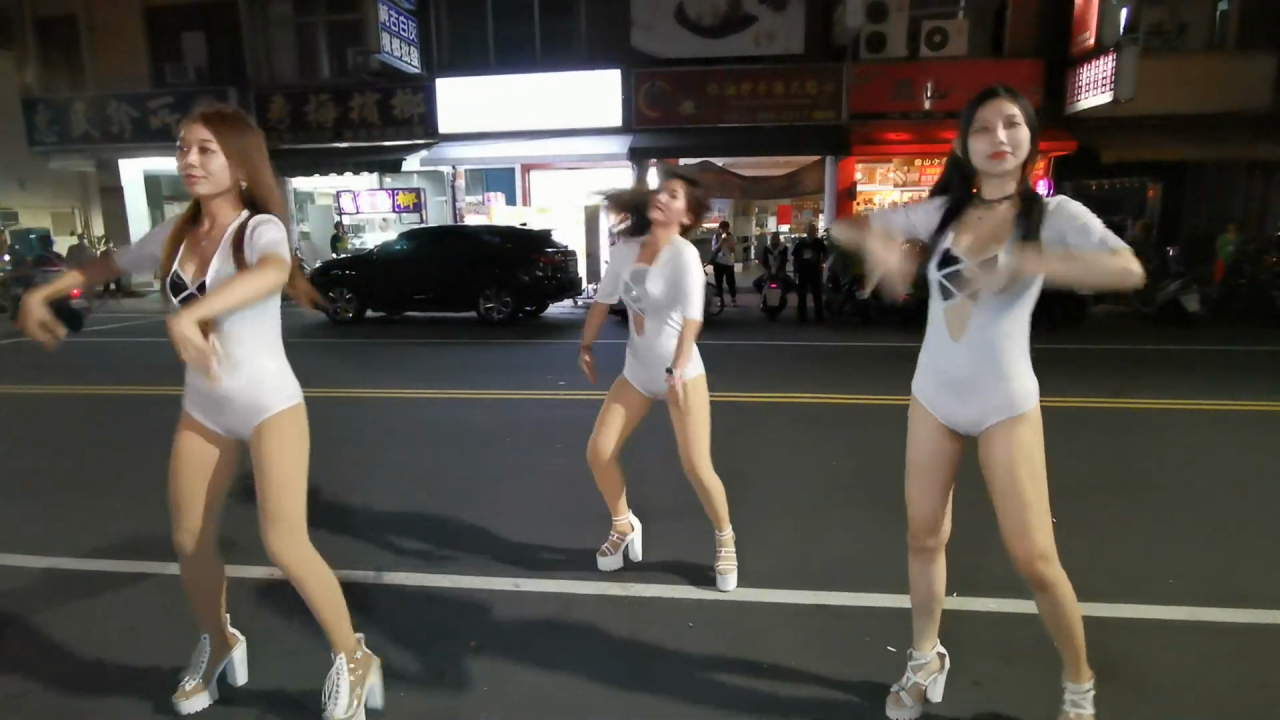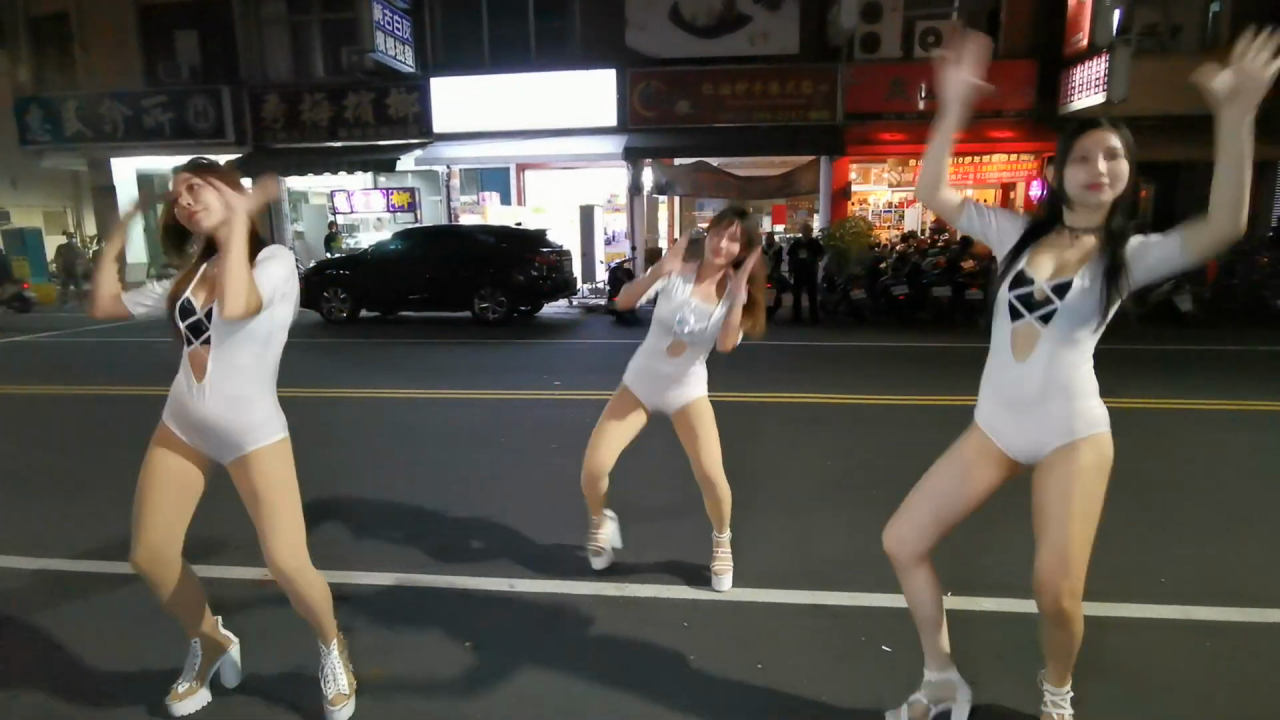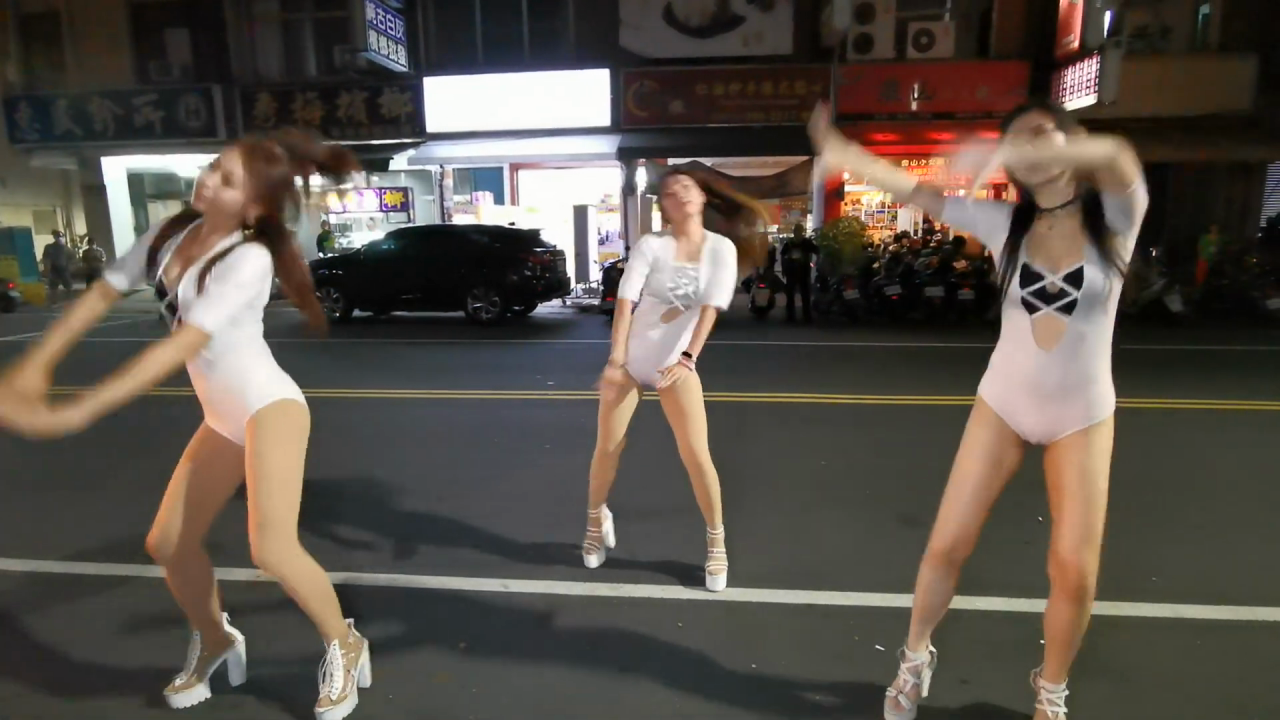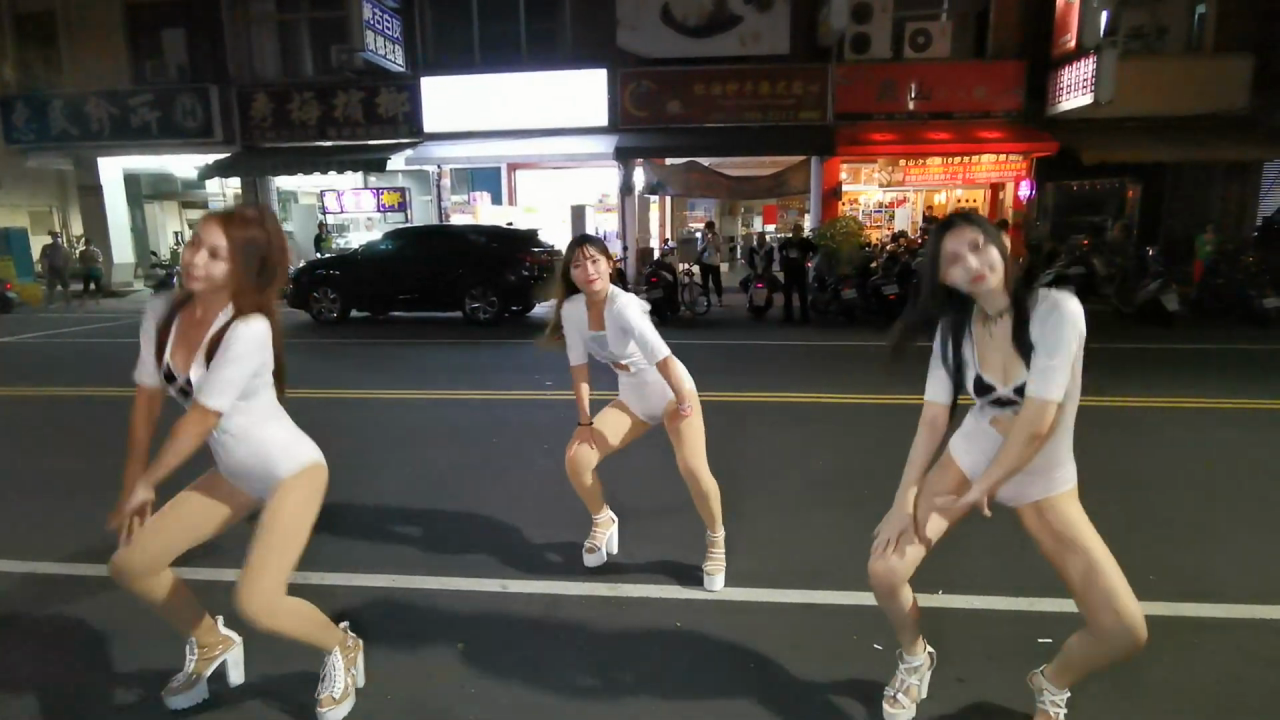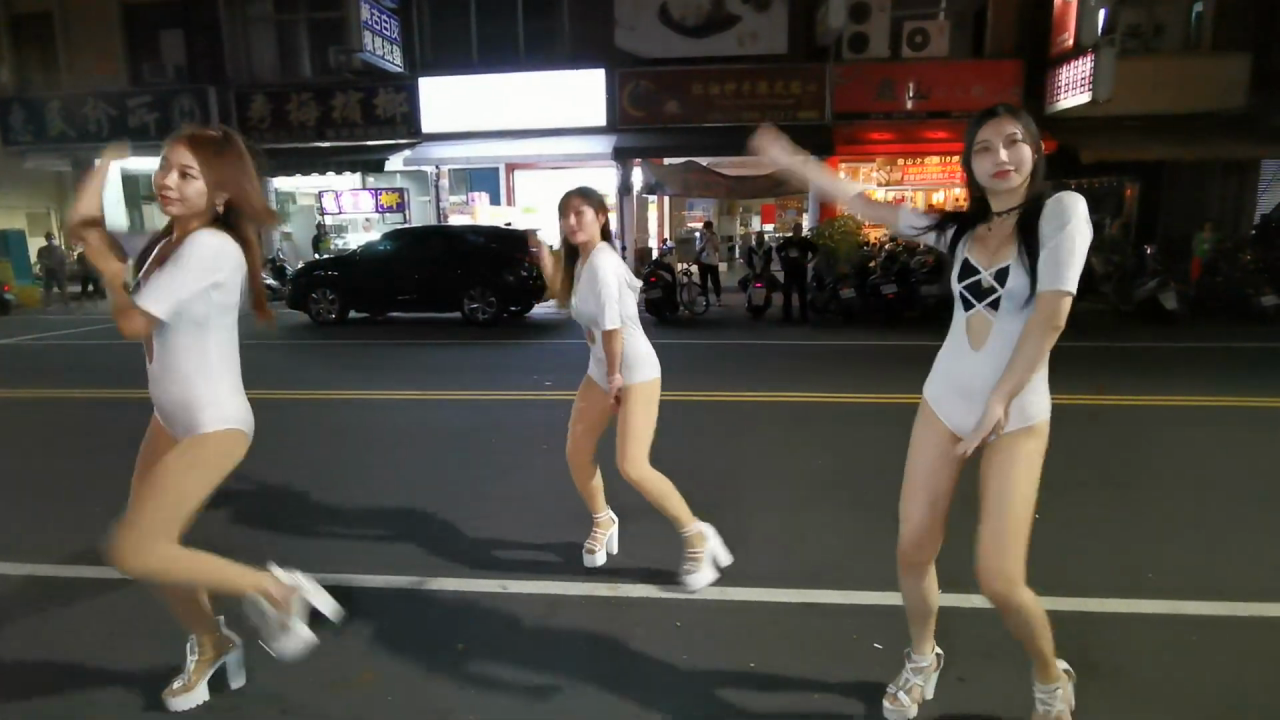
dt=0.5s
person 1, frame 1
left shoulder: (1054, 214)
right shoulder: (943, 211)
left elbow: (1128, 271)
right elbow: (847, 228)
left wrist: (1027, 263)
right wrist: (877, 241)
left hip: (1007, 407)
right hip: (934, 398)
left knee: (1035, 558)
right knee: (924, 537)
right ankle: (925, 661)
person 1, frame 2
left shoulder: (1131, 255)
right shoulder: (1019, 231)
left elbow: (1223, 229)
right elbow: (934, 195)
right wrist: (953, 102)
left hip: (1073, 435)
right hip: (996, 428)
left knee: (1056, 593)
right knee: (903, 541)
person 1, frame 3
left shoulder: (1117, 211)
right shoulder: (1006, 221)
left elbow: (1116, 158)
right elbow: (920, 196)
left wrist: (1010, 151)
right wrist: (844, 156)
left hip: (1081, 416)
right hip: (1004, 404)
left knee: (1075, 574)
right knee: (949, 544)
right ankle: (916, 658)
person 1, frame 4
left shoulder: (1058, 311)
right shoulder: (953, 328)
left elbow: (1040, 419)
right elbow: (933, 419)
left wrist: (980, 491)
right wrist: (903, 502)
left hip: (1044, 483)
right hip: (966, 460)
left knee: (1125, 630)
right knee: (885, 568)
right ankle: (914, 663)
person 1, frame 5
left shoulder: (1063, 211)
right shoulder: (962, 228)
left elbow: (1052, 313)
right elbow: (868, 207)
left wrist: (1001, 400)
right wrist: (791, 159)
left hip: (1018, 418)
right hip: (945, 405)
left knee: (999, 578)
right knee: (912, 549)
right ankle: (922, 659)
person 2, frame 1
left shoulder: (262, 229)
right shoulder: (177, 232)
left elbow: (273, 273)
right elbow: (110, 264)
left wrist: (190, 316)
right wrist: (43, 293)
left hip: (271, 405)
right hip: (203, 410)
left knee: (284, 543)
right knee: (190, 542)
left ankle: (355, 664)
right ankle: (219, 647)
person 2, frame 2
left shoulder: (275, 259)
right shoulder: (192, 274)
left elbow: (236, 309)
right elbow: (105, 305)
left wrist: (238, 221)
right wrist: (118, 231)
left hip: (257, 437)
right hip: (181, 430)
left knee: (289, 563)
right knee: (150, 554)
left ankle: (333, 649)
right ankle: (211, 644)
person 2, frame 3
left shoulder: (250, 259)
right shoulder: (174, 234)
left elbow: (180, 346)
right elbow: (102, 293)
left wrist: (76, 412)
left hip: (271, 408)
right hip: (224, 422)
left knee: (272, 549)
right knee: (167, 543)
left ankle: (344, 645)
right ankle: (215, 642)
person 2, frame 4
left shoulder: (247, 331)
right shoulder: (164, 314)
left elbow: (199, 420)
right elbow: (145, 402)
left wrist: (144, 488)
right wrist: (137, 488)
left hip: (291, 470)
right hip: (236, 473)
left knee: (257, 603)
right knee: (130, 566)
left ankle: (343, 648)
right ankle: (212, 646)
person 2, frame 5
left shoulder: (211, 247)
right shoulder: (169, 240)
left elbow: (132, 321)
left wrist: (96, 245)
right wrist: (89, 222)
left hip: (214, 427)
right hip: (172, 421)
left knee: (138, 552)
right knee: (128, 546)
left ankle: (272, 589)
right ankle: (212, 644)
person 3, frame 1
left shoulder: (684, 254)
right shoulder: (625, 249)
left elbow: (692, 318)
right elbow: (603, 299)
left wrist: (676, 371)
right wrist: (586, 345)
left hip: (683, 373)
right hip: (637, 374)
left knee: (696, 466)
right knee: (598, 453)
left ankle: (724, 541)
right ankle: (623, 527)
person 3, frame 2
left shoulder: (735, 295)
right shoulder: (676, 271)
left elbow: (726, 344)
right elbow: (624, 300)
left wrist: (739, 292)
right wrist: (663, 268)
left hip: (688, 392)
right hip: (638, 385)
left knee: (711, 474)
right knee: (595, 464)
left ankle: (722, 544)
right ankle: (601, 520)
person 3, frame 3
left shoulder: (722, 249)
right shoulder: (650, 245)
left elbow: (711, 308)
right elbow: (625, 302)
left wrist: (688, 357)
right wrist: (615, 359)
left hip: (677, 363)
right hip: (630, 358)
left knee: (697, 456)
right knee: (608, 448)
left ankle: (715, 541)
right ankle: (597, 519)
person 3, frame 4
left shoulder: (622, 304)
right shoulder: (571, 310)
left elbow: (660, 354)
right elbow: (579, 368)
left wrist: (680, 400)
right wrist: (585, 421)
left hip: (673, 393)
right hip: (632, 401)
left knee: (693, 466)
right knee: (577, 460)
left ankle: (716, 541)
right ankle: (603, 523)
person 3, frame 5
left shoulder: (601, 261)
right shoulder: (580, 261)
left elbow: (612, 325)
right elbow: (569, 299)
left wrist: (616, 377)
right wrist: (546, 259)
left hip: (636, 373)
right hip: (600, 371)
left knee: (632, 467)
right knee: (577, 453)
left ankle: (698, 535)
right ankle: (603, 522)
